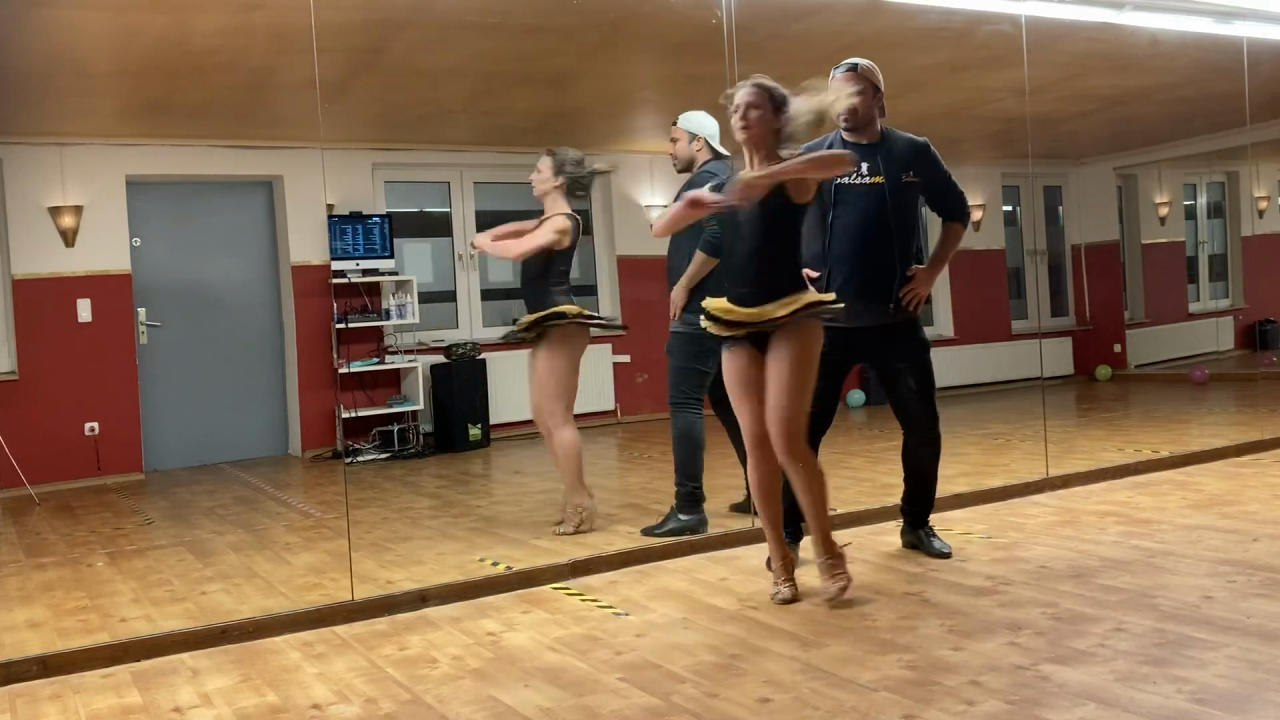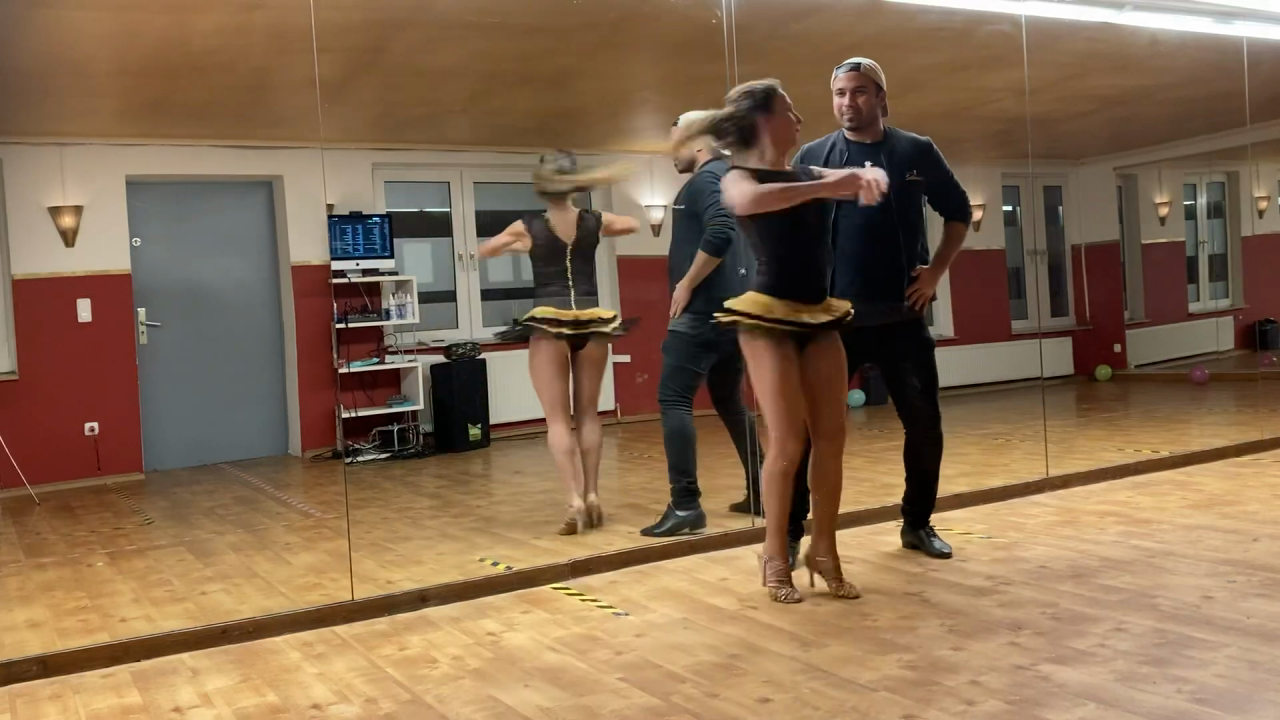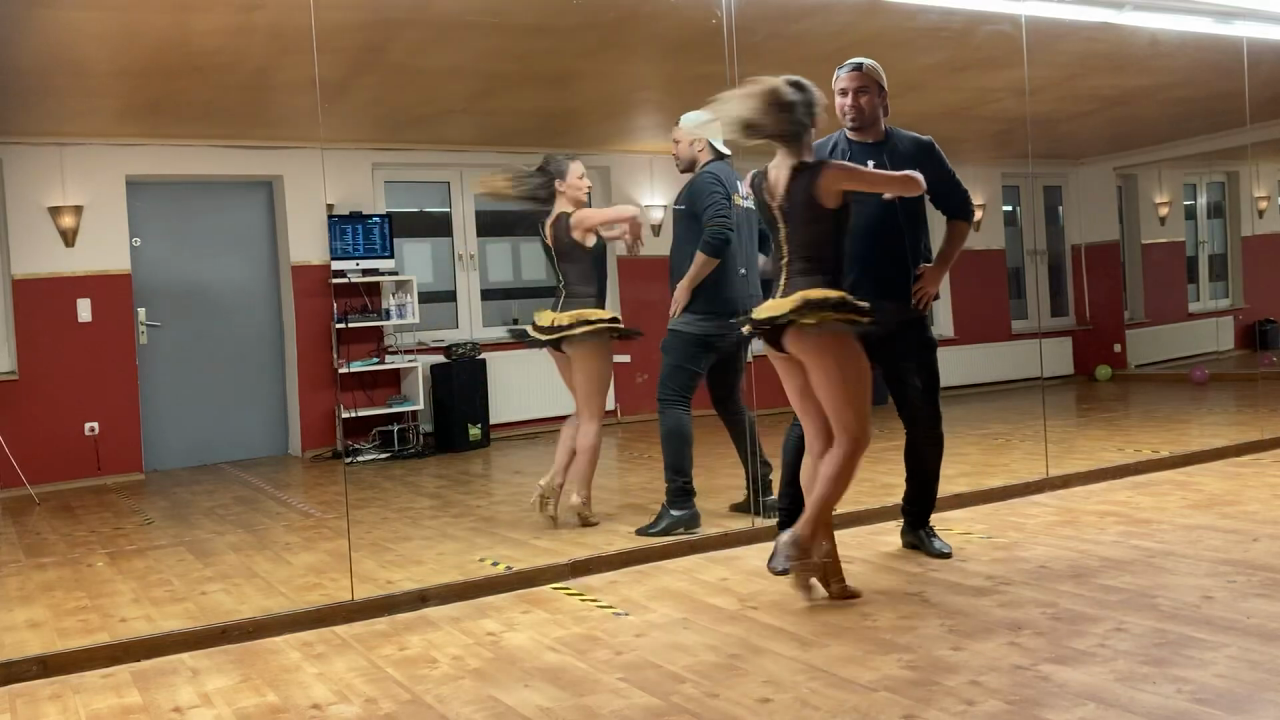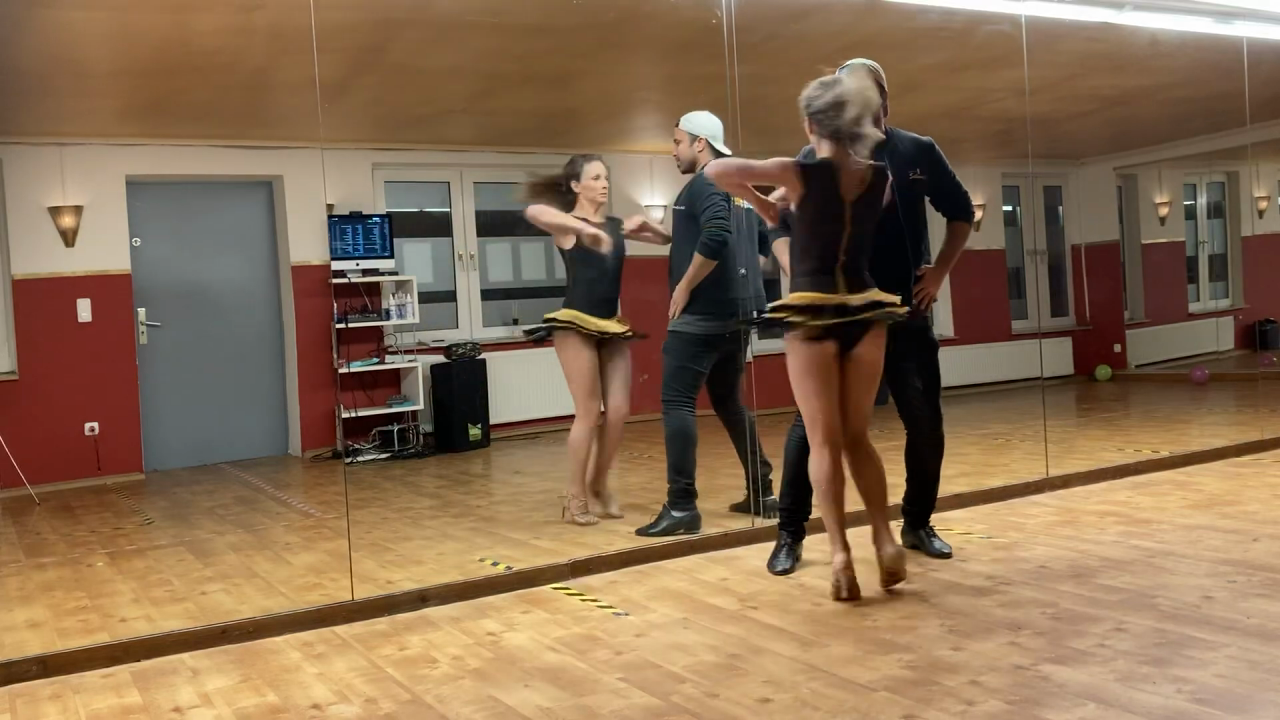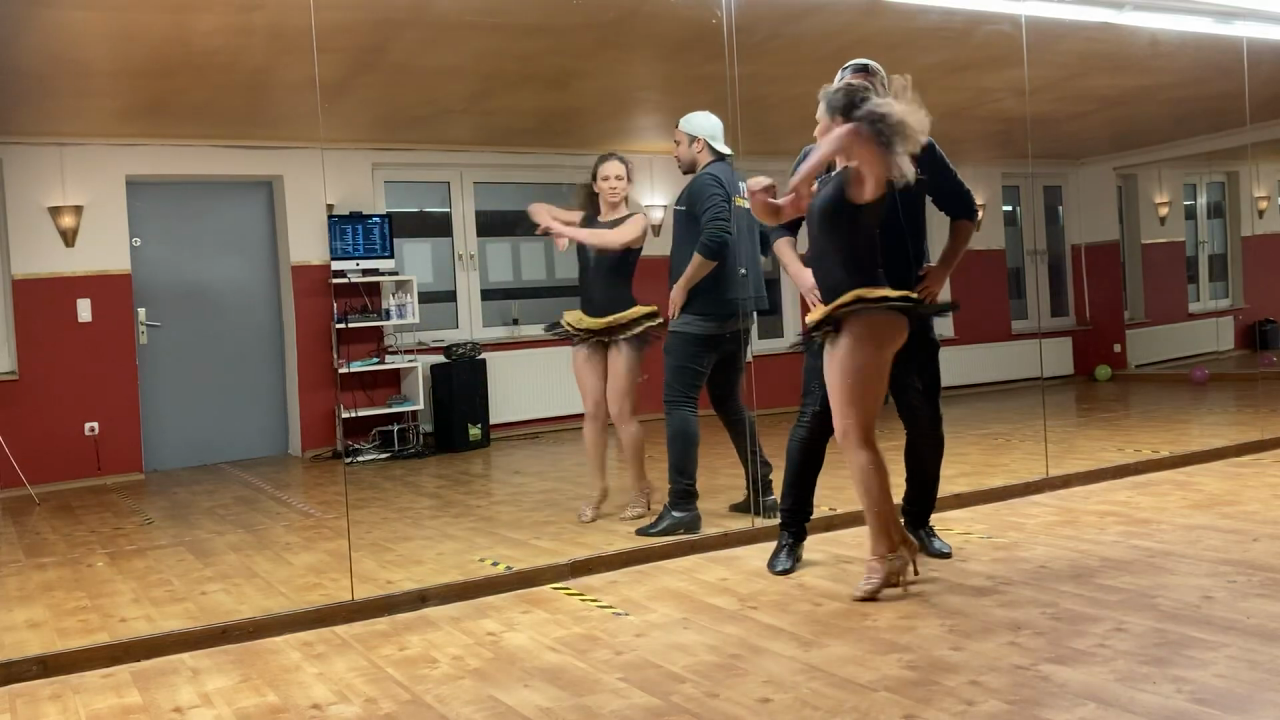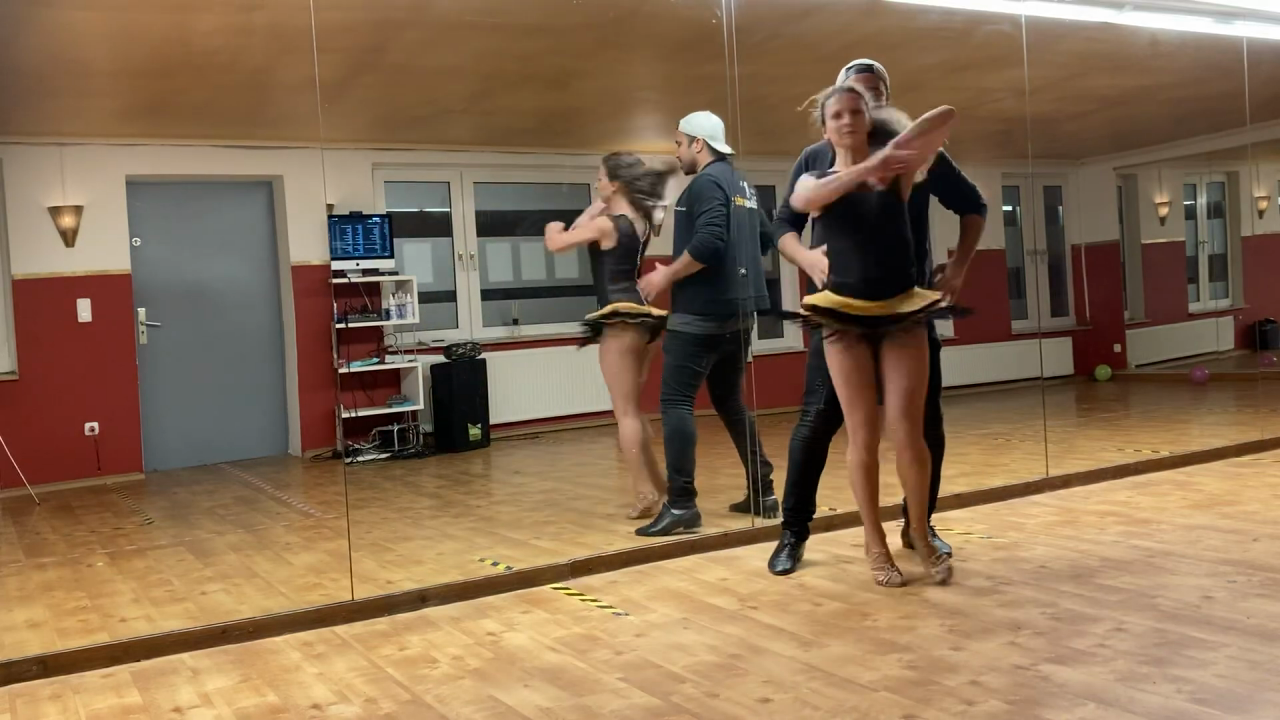
dt=0.1s
person 1, frame 1
left shoulder: (798, 173)
right shoulder: (722, 186)
left elbow: (840, 160)
right elbow: (663, 225)
left wrist: (768, 168)
right wrist: (687, 203)
left hip: (794, 316)
right hip: (740, 323)
left knee: (787, 440)
right knee: (757, 444)
left ankle: (829, 554)
right ankle: (780, 558)
person 1, frame 2
left shoulder: (813, 175)
right shoulder: (740, 177)
left elbow: (867, 179)
right elbow: (747, 202)
left wrist: (866, 176)
right wrist: (821, 185)
left hip: (817, 320)
right hip: (767, 322)
left knee: (830, 438)
right knee: (786, 443)
left ankle: (823, 550)
right ankle: (775, 557)
person 1, frame 3
left shoulder: (767, 177)
right shoulder: (833, 173)
right elbow: (910, 183)
right wrist: (908, 175)
left hip: (784, 315)
right hip: (815, 311)
left knee: (824, 440)
right knee: (851, 438)
left ankle: (820, 554)
right ankle: (802, 537)
person 1, frame 4
left shoulder: (798, 172)
right shoulder: (876, 175)
left elbow: (717, 171)
left wrist: (762, 203)
left hip: (810, 316)
right hip: (863, 314)
left knee: (825, 443)
right knee: (857, 436)
left ankle: (840, 557)
right ankle: (885, 541)
person 1, frame 5
left shoulder: (871, 168)
right shoulder: (813, 180)
left elbow: (847, 134)
right elbow: (764, 205)
left wrist: (809, 169)
right wrist: (765, 193)
left hip: (872, 312)
right hip: (843, 318)
left knee: (855, 434)
right knee: (855, 436)
left ankle: (889, 549)
right ankle: (890, 541)
person 1, frame 6
left shoulder: (899, 166)
right shoulder: (818, 182)
left elbow: (944, 117)
right elbow: (802, 200)
left wrist: (888, 154)
right wrist: (863, 169)
left hip: (901, 315)
right hip: (845, 319)
left knee: (907, 430)
right knee: (861, 438)
left ankle: (921, 538)
right ankle: (876, 546)
person 2, frame 1
left shoulder: (914, 153)
right shoulder: (810, 157)
left elbow: (956, 212)
left wrist: (933, 271)
left hip: (896, 315)
right hip: (828, 317)
left knee: (922, 423)
right knee: (807, 424)
left ankle: (916, 524)
right ankle: (790, 531)
person 2, frame 2
left shoulder: (917, 152)
right shoulder: (813, 156)
left elbow: (958, 211)
left wrist: (937, 271)
left hip: (901, 315)
left knee: (924, 423)
left ankle: (917, 524)
person 2, frame 3
left shoulder: (918, 151)
right shoulder: (814, 158)
left elbow: (961, 211)
left wrist: (939, 270)
left hip: (903, 314)
left knee: (925, 423)
right knee: (810, 423)
left ankle: (916, 524)
right ankle: (789, 531)
person 2, frame 4
left shoulder: (918, 152)
right shoulder: (813, 159)
left elbow: (961, 212)
right elbow: (782, 228)
left wrist: (940, 271)
left hip: (904, 314)
left knee: (925, 423)
right knee: (812, 422)
left ankle: (917, 524)
right ankle: (790, 533)
person 2, frame 5
left shoulder: (917, 153)
right shoulder: (815, 159)
left elbow: (963, 209)
right elbow: (781, 229)
left wrist: (943, 269)
right wrist: (800, 273)
left knee: (925, 421)
right knee: (814, 420)
left ankle: (918, 525)
right ankle: (791, 534)
person 2, frame 6
right shoulder: (816, 158)
left elbow: (972, 206)
right elbow: (784, 226)
left wrist: (959, 264)
right wrist: (808, 260)
left knee: (926, 421)
right knee: (818, 419)
left ankle: (918, 524)
right ankle: (793, 533)
person 3, frame 1
left shoulder: (708, 179)
right shoulder: (724, 178)
left elbow: (717, 236)
left wrist: (682, 285)
left hip: (702, 313)
left knee: (685, 405)
right knee: (727, 402)
left ankle: (689, 509)
person 3, frame 2
left shoulder: (708, 179)
right shoulder: (726, 181)
left elbow: (719, 235)
left wrist: (685, 285)
left hip: (700, 315)
left knee: (675, 402)
right knee: (730, 404)
left ankle: (685, 506)
right ankle: (761, 493)
person 3, frame 3
left shoulder: (707, 180)
right shoulder: (735, 182)
left elbow: (717, 236)
right elbow: (763, 239)
left wrist: (685, 284)
left hip: (701, 314)
right hip: (734, 313)
left knee: (673, 401)
right knee: (730, 403)
left ankle: (680, 505)
right ankle: (762, 492)
person 3, frame 4
left shoulder: (705, 182)
left elbow: (715, 238)
right elbow: (765, 240)
left wrist: (684, 287)
left hip: (700, 314)
right hip: (734, 313)
left knee: (677, 402)
right knee: (729, 404)
left ankle: (681, 506)
right ankle: (762, 492)
person 3, frame 5
left shoulder: (706, 182)
right shoulder: (737, 183)
left elbow: (712, 240)
right elbow: (763, 239)
left wrist: (683, 286)
left hip: (702, 314)
right hip: (736, 312)
left knee: (679, 403)
right knee: (729, 403)
left ankle: (682, 507)
right ankle: (762, 491)
person 3, frame 6
left shoulder: (706, 182)
right shoulder: (742, 184)
left elbow: (707, 243)
right elbow: (766, 239)
left wrist: (667, 276)
left hip: (701, 313)
right hip: (737, 312)
left knee: (676, 402)
right knee: (730, 403)
left ankle: (681, 505)
right ankle: (762, 492)
person 4, frame 1
left shoulder: (562, 220)
right shoulder: (546, 218)
left elbow: (518, 251)
right elbow: (511, 233)
left wrist: (484, 241)
right wrist: (490, 236)
left hip: (555, 323)
right hip: (559, 323)
left knee: (553, 417)
right knee: (548, 417)
left ankle: (582, 503)
right ankle: (579, 503)
person 4, frame 2
left shoulder: (527, 226)
right shoulder: (594, 221)
left elbow: (485, 251)
right elbow: (632, 224)
left hip: (549, 326)
right hip: (591, 323)
left knee: (558, 420)
right knee: (587, 415)
left ankle: (576, 501)
right ankle: (590, 498)
person 4, frame 3
left shoulder: (571, 223)
right shoulder: (570, 221)
right elbow: (631, 213)
left wrist: (627, 230)
right wrist: (633, 225)
left hip: (573, 325)
right hip: (587, 324)
left knee: (585, 414)
right knee: (592, 415)
left ankle: (552, 482)
right ankle: (580, 499)
person 4, frame 4
left shoulder: (618, 225)
right shoulder: (564, 225)
left elbow: (664, 237)
right elbow: (534, 211)
left wrist: (646, 226)
right wrist: (579, 226)
left hip: (611, 329)
right hip: (574, 327)
left knee: (618, 412)
right knee: (588, 413)
left ankle: (594, 488)
right ankle: (576, 497)
person 4, frame 5
left shoulder: (635, 222)
right shoulder: (589, 217)
left elbow: (616, 239)
right elbow: (538, 209)
left wrist: (567, 230)
right wrist: (559, 227)
left hip: (624, 326)
right hip: (588, 325)
left knee: (621, 412)
right knee: (594, 411)
left ankle: (642, 489)
right ankle: (599, 489)
person 4, frame 6
left shoulder: (604, 225)
right shoulder: (640, 218)
left elbow: (555, 243)
left wrist: (554, 228)
right wrist: (595, 209)
left hip: (622, 321)
right hip: (638, 318)
left knee: (625, 410)
right knee: (629, 409)
left ankle: (646, 492)
right ankle: (654, 484)
